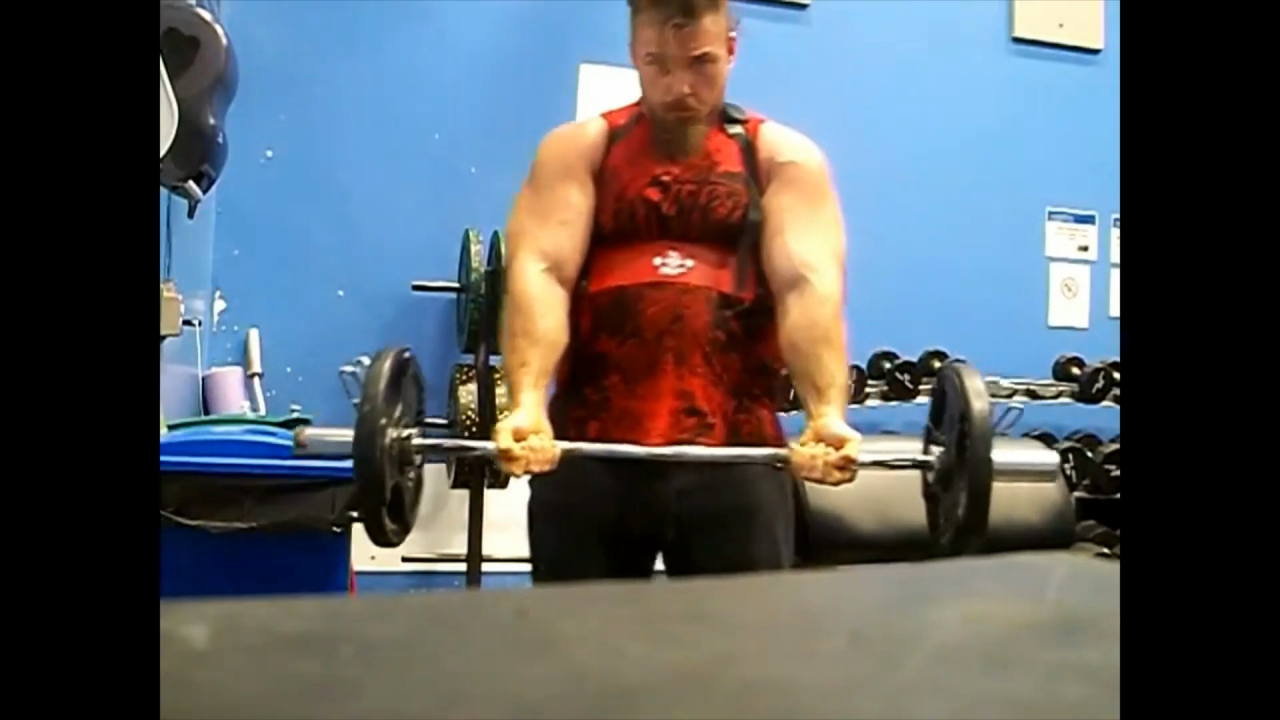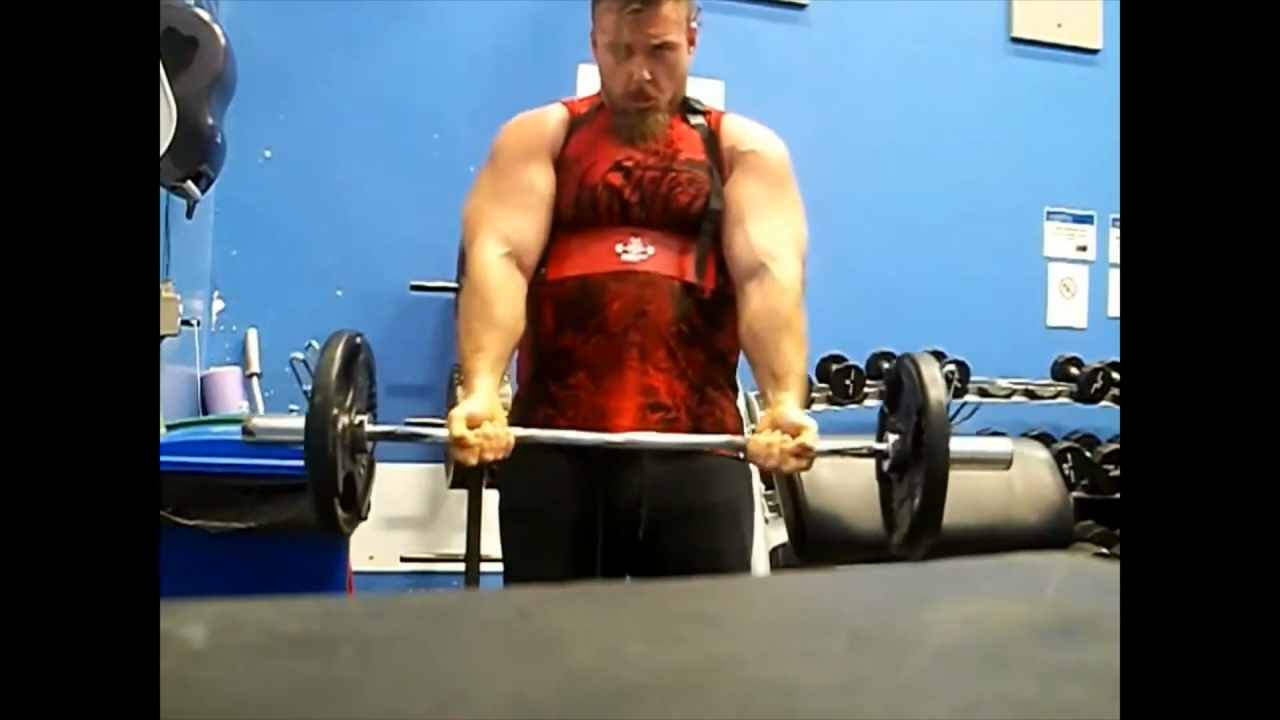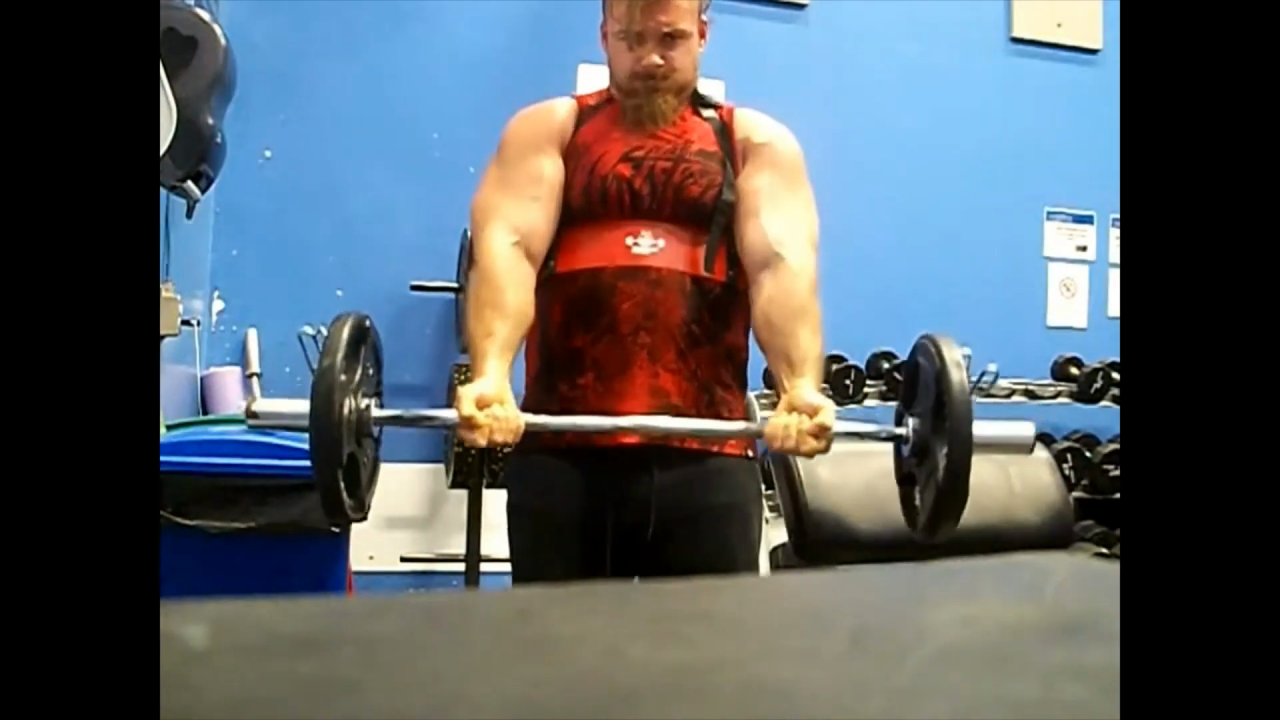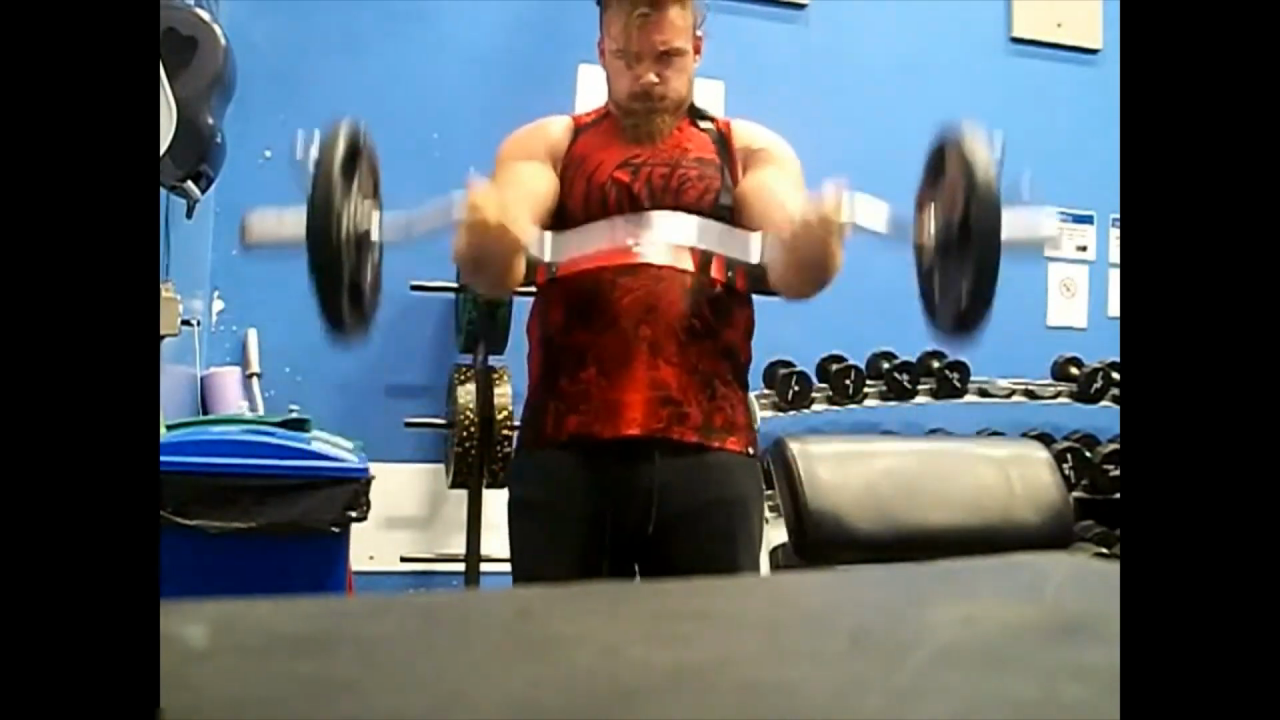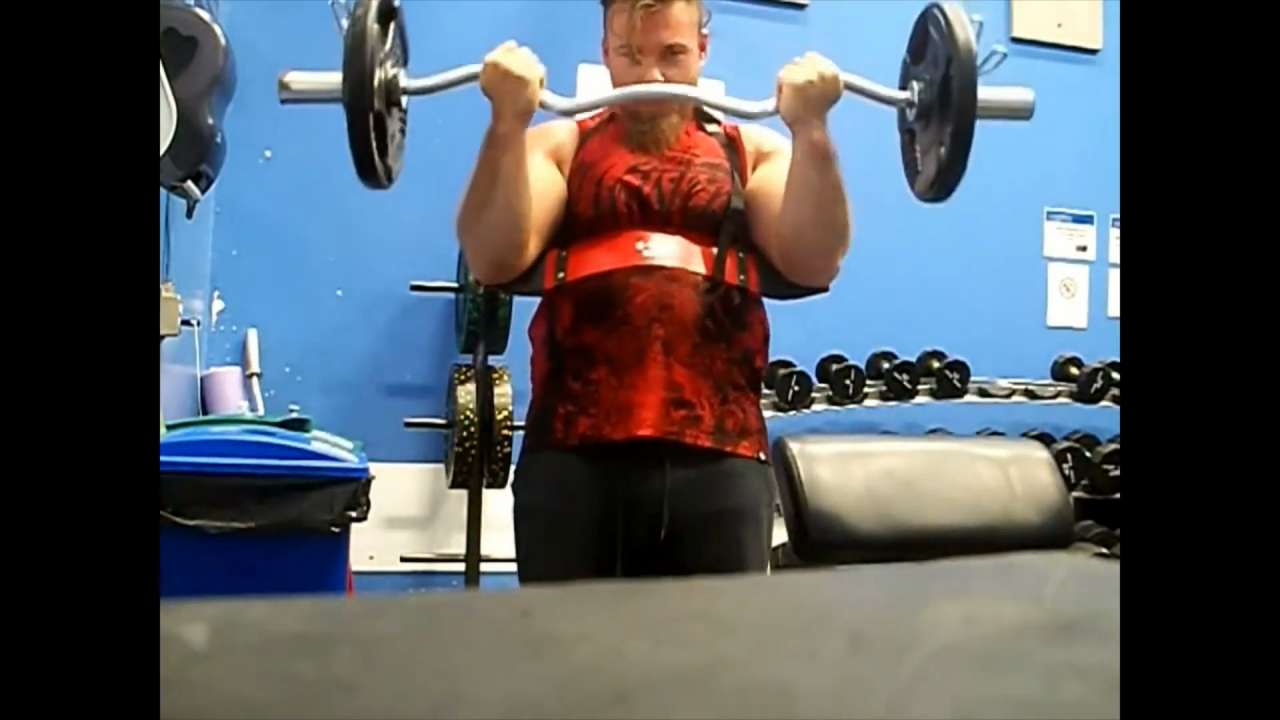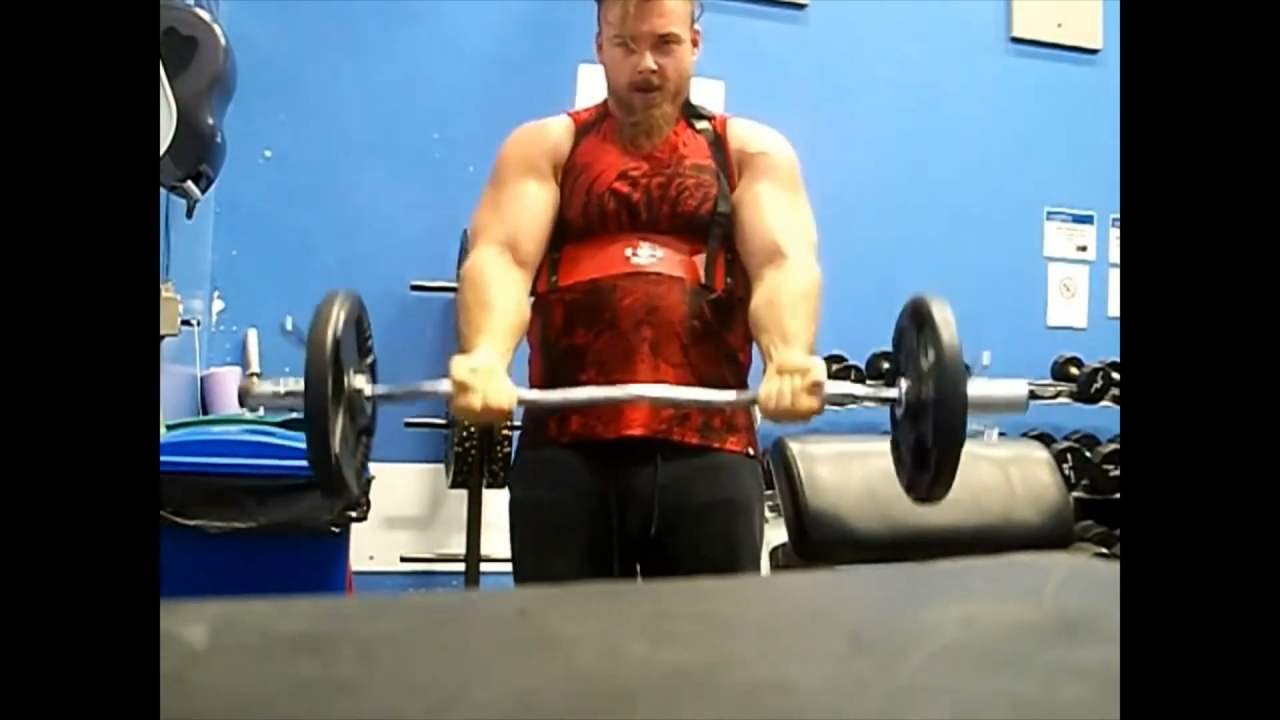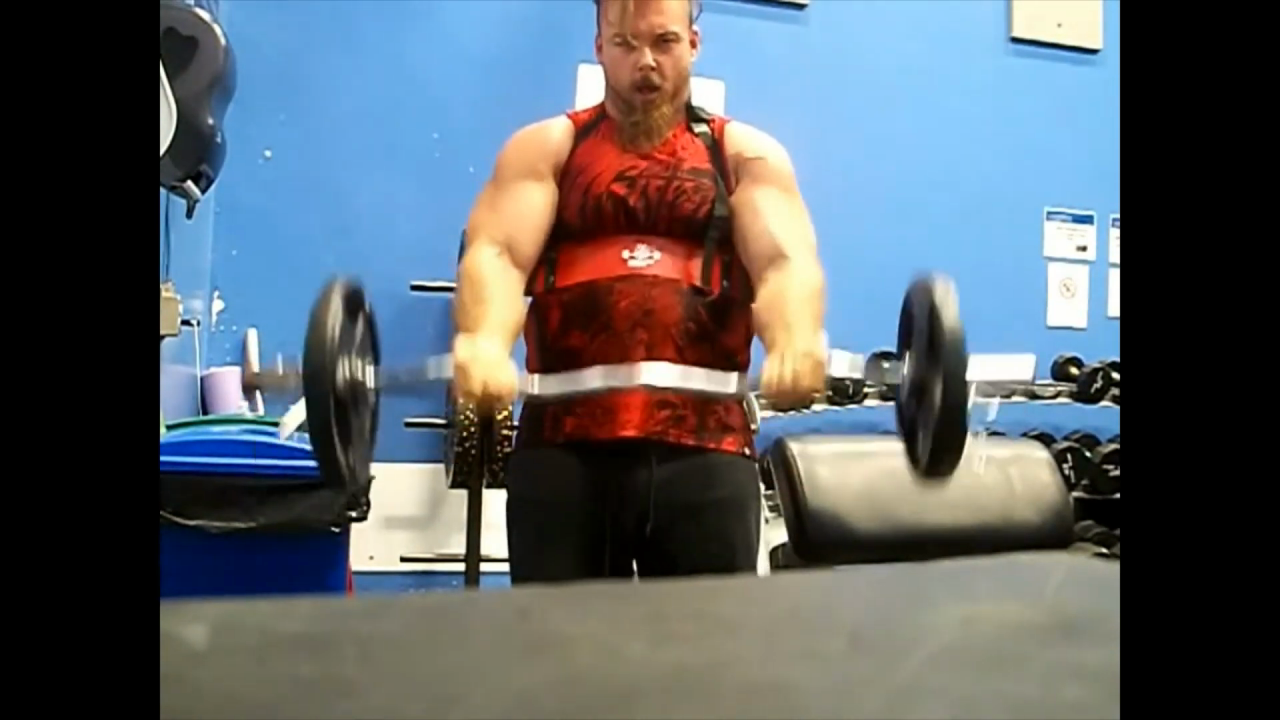
dt=0.7s
person 1, frame 1
left shoulder: (782, 156)
right shoulder: (578, 149)
left elbow: (808, 286)
right elbow: (540, 273)
left wrist: (827, 413)
right wrist: (526, 405)
left hip: (734, 454)
right hip: (590, 449)
person 1, frame 2
left shoulder: (745, 148)
right shoulder: (538, 137)
left elbow: (769, 275)
right elbow: (498, 259)
left wrist: (786, 402)
right wrist: (481, 390)
left hip: (696, 450)
right hip: (555, 447)
person 1, frame 3
left shoulder: (756, 141)
right shoulder: (546, 129)
left elbow: (782, 264)
right elbow: (507, 250)
left wrist: (801, 388)
right wrist: (489, 375)
left hip: (706, 452)
right hip: (563, 447)
person 1, frame 4
left shoulder: (748, 149)
right shoulder: (549, 144)
left elbow: (794, 266)
right elbow: (491, 260)
left wrist: (814, 238)
right wrist: (488, 236)
left hip: (707, 446)
right hip: (567, 444)
person 1, frame 5
left shoulder: (755, 151)
right shoulder: (555, 147)
left elbow: (815, 263)
right elbow: (493, 259)
left wrist: (809, 127)
right wrist: (507, 120)
left hip: (717, 451)
right hip: (574, 448)
person 1, frame 6
left shoulder: (751, 149)
right shoulder: (544, 145)
left elbow: (784, 260)
right elbow: (501, 256)
left wrist: (790, 361)
right wrist: (486, 357)
left hip: (708, 446)
right hip: (568, 445)
person 1, frame 7
left shoulder: (746, 153)
right shoulder: (544, 148)
left elbow: (785, 263)
right elbow: (495, 255)
left wrist: (796, 345)
right wrist: (485, 345)
left hip: (704, 446)
right hip: (564, 445)
